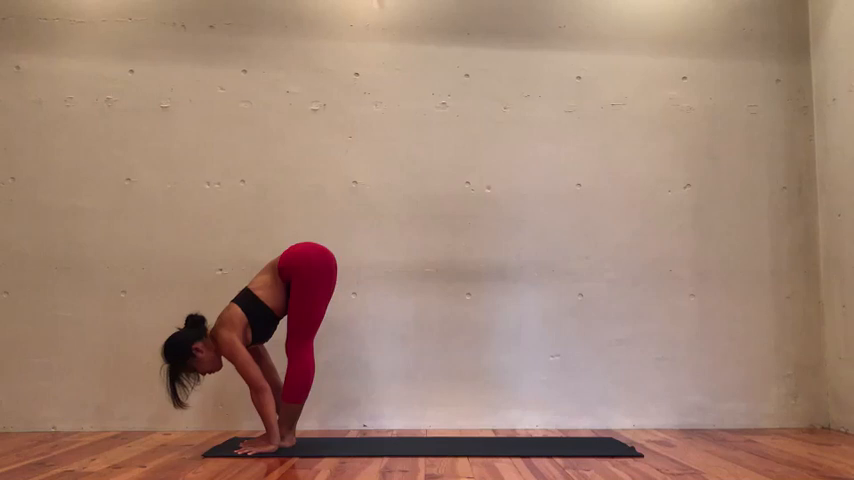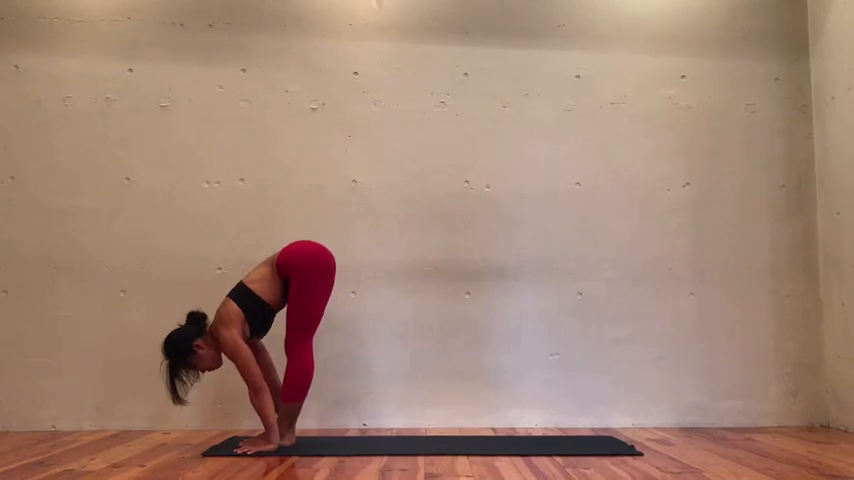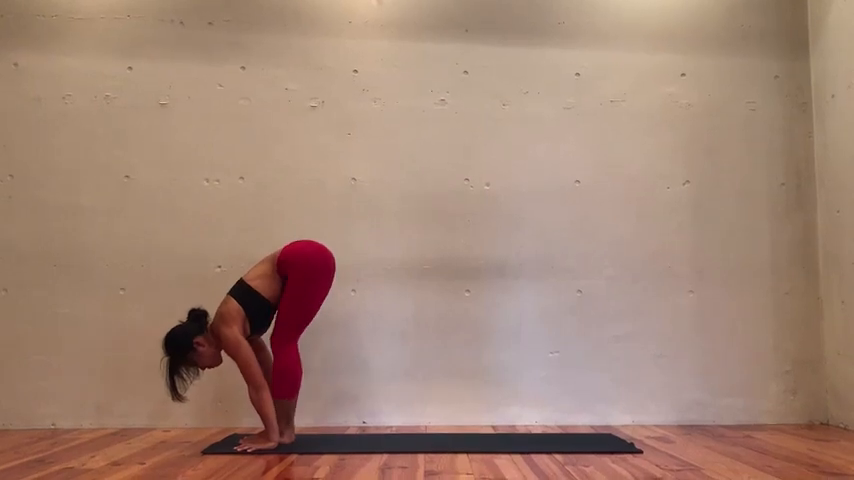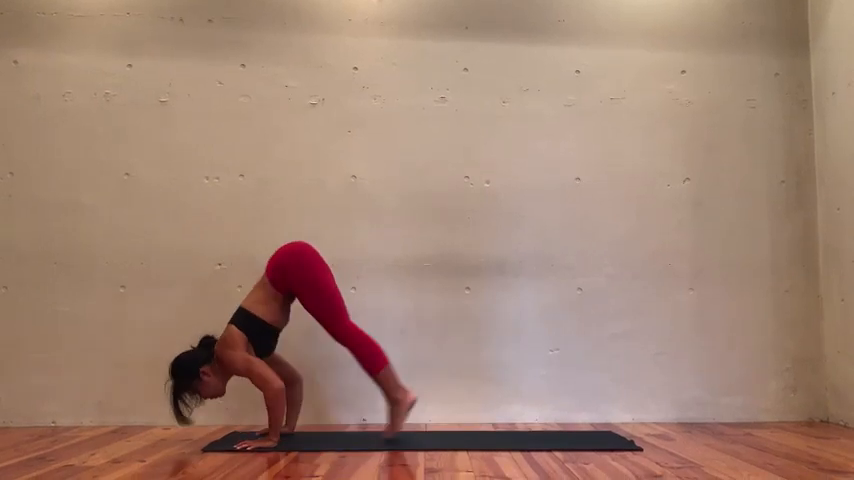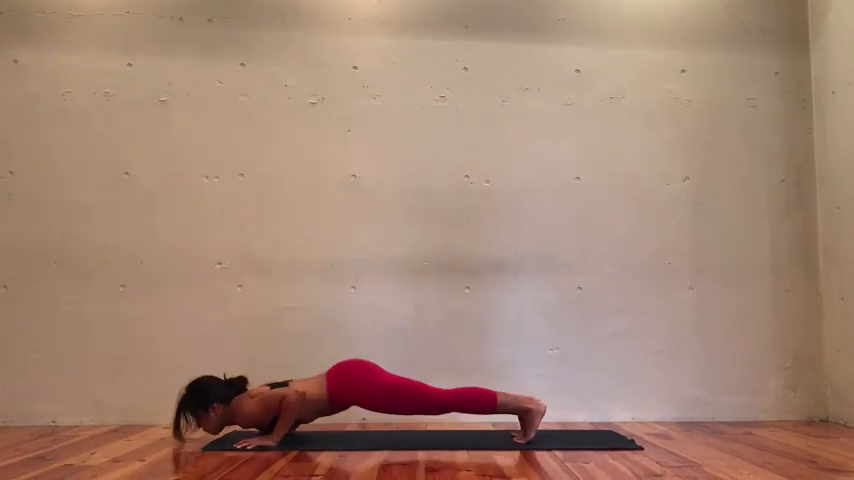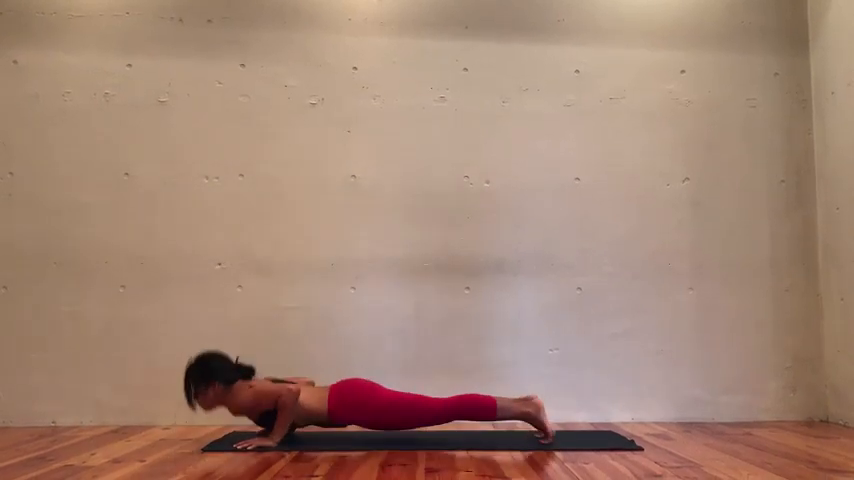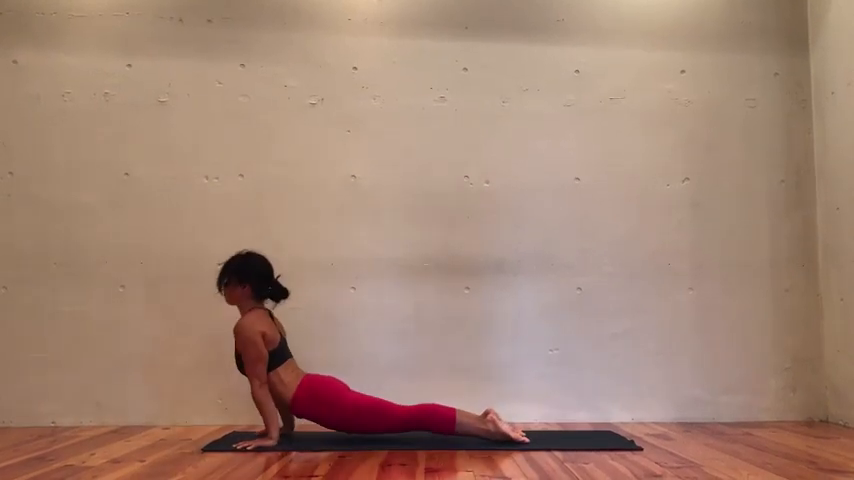
dt=0.7s
person 1, frame 1
left shoulder: (225, 338)
right shoulder: (238, 335)
left elbow: (261, 388)
right elbow: (270, 383)
left wrist: (273, 439)
right wrist: (275, 433)
left hip: (309, 264)
right hip: (305, 264)
left knee: (298, 353)
right knee: (299, 352)
left ankle: (285, 435)
right ankle: (286, 433)
person 1, frame 2
left shoulder: (225, 334)
right shoulder: (235, 331)
left elbow: (258, 387)
right elbow: (268, 381)
left wrist: (273, 438)
right wrist: (274, 432)
left hip: (307, 262)
right hip: (302, 262)
left knee: (297, 351)
right knee: (297, 350)
left ankle: (284, 433)
right ankle: (285, 431)
person 1, frame 3
left shoulder: (227, 331)
right shoulder: (237, 328)
left elbow: (258, 385)
right elbow: (264, 377)
left wrist: (272, 437)
right wrist: (273, 430)
left hip: (307, 261)
right hip: (304, 260)
left knee: (282, 345)
right knee: (283, 345)
left ankle: (284, 430)
right ankle: (284, 428)
person 1, frame 4
left shoulder: (229, 355)
right shoulder: (244, 349)
left elbow: (275, 388)
right elbow: (293, 380)
left wrist: (272, 437)
right wrist: (286, 428)
left hip: (293, 264)
right hip: (292, 264)
left knee: (344, 331)
right knee: (344, 332)
left ankle: (397, 396)
person 1, frame 5
left shoulder: (244, 411)
right shoulder: (246, 400)
left elbow: (294, 396)
left wrist: (273, 437)
right wrist: (276, 428)
left hip: (351, 383)
right hip: (348, 378)
left knee: (440, 400)
right knee: (438, 400)
left ankle: (525, 405)
right ankle: (521, 404)
person 1, frame 6
left shoulder: (240, 398)
right shoulder: (250, 385)
left elbow: (290, 392)
left wrist: (275, 435)
right wrist: (284, 426)
left hip: (353, 402)
right hip: (349, 394)
left knee: (443, 409)
right knee: (443, 409)
left ankle: (524, 408)
right ankle: (521, 405)
person 1, frame 7
left shoulder: (247, 326)
right shoulder: (266, 318)
left elbow: (259, 383)
left wrist: (271, 434)
right wrist: (286, 424)
left hip: (320, 400)
right hip: (321, 391)
left knee: (406, 417)
right knee: (406, 416)
left ankle: (487, 427)
right ankle: (483, 421)
